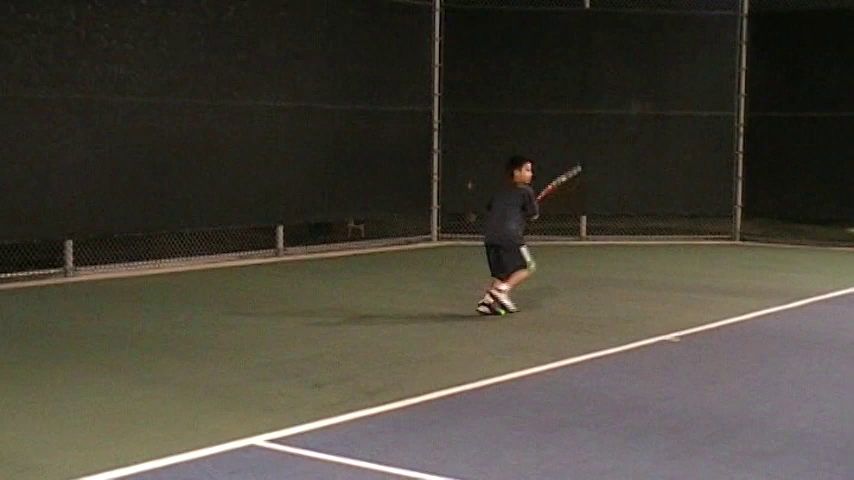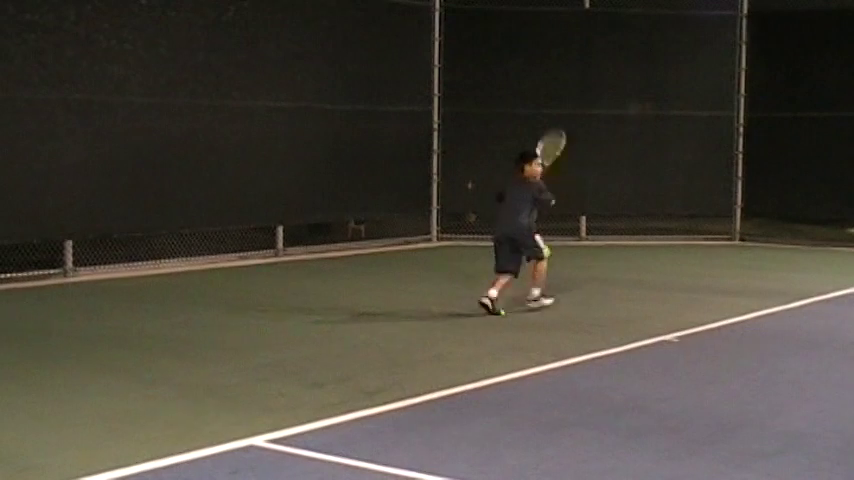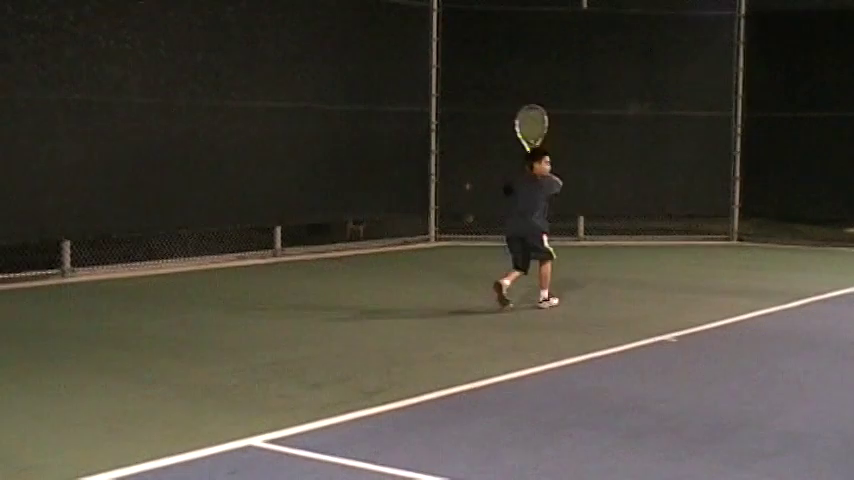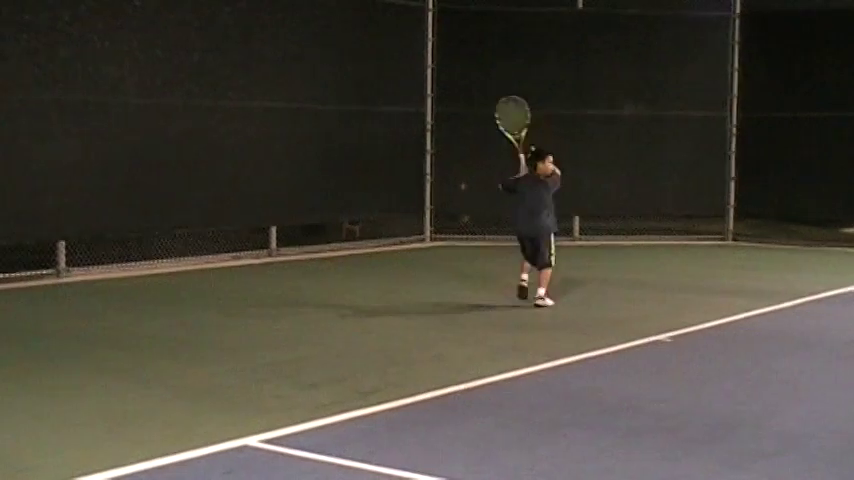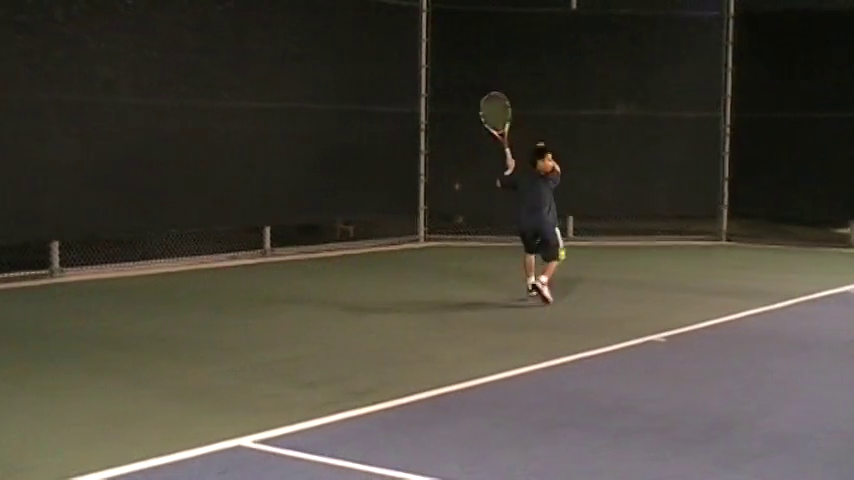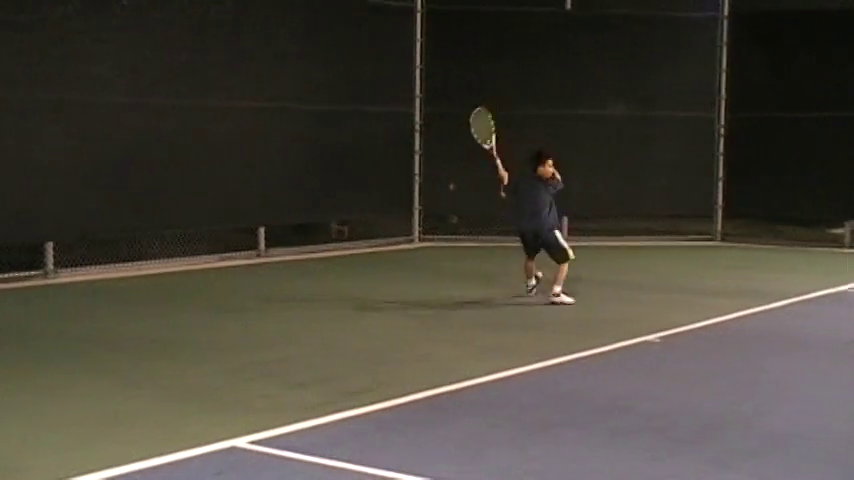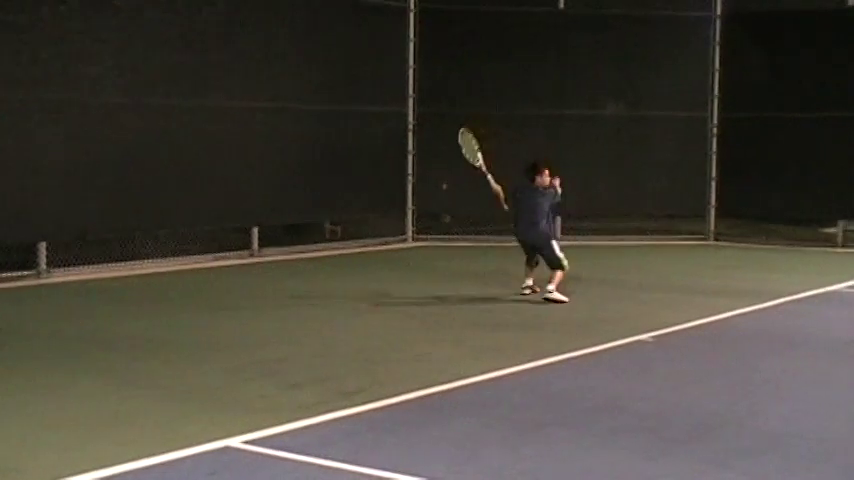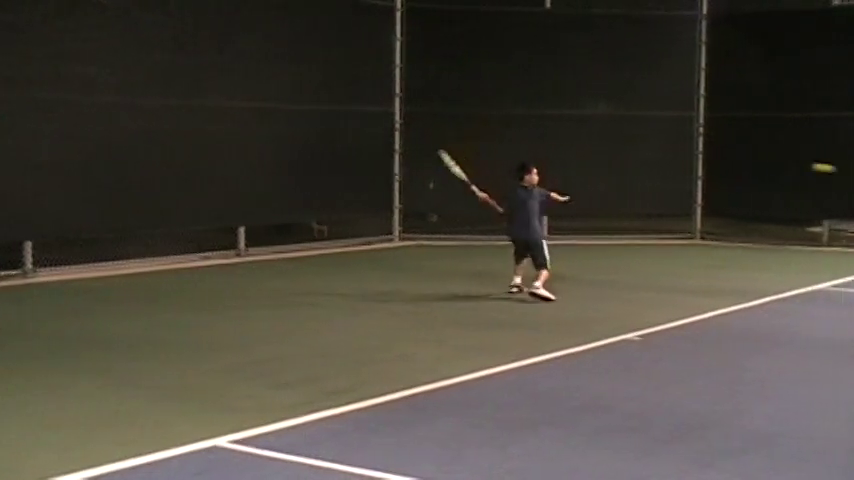
dt=0.1s
person 1, frame 1
left shoulder: (500, 192)
right shoulder: (525, 192)
left elbow: (490, 208)
right elbow: (533, 215)
right wrist: (532, 203)
left hip: (491, 237)
right hip: (509, 236)
left knee: (501, 275)
right knee: (526, 269)
left ankle: (486, 301)
right ankle: (501, 290)
person 1, frame 2
left shoulder: (511, 185)
right shoulder: (537, 185)
left elbow: (500, 198)
right elbow: (550, 202)
left hip: (501, 231)
right hip: (521, 230)
left knee: (506, 271)
right knee: (541, 256)
left ankle: (490, 297)
right ankle: (535, 295)
person 1, frame 3
left shoulder: (518, 181)
right shoulder: (546, 184)
left elbow: (506, 190)
right elbow: (559, 184)
right wrist: (547, 175)
left hip: (512, 230)
right hip: (534, 229)
left knee: (520, 268)
right knee: (547, 259)
left ankle: (503, 283)
right ankle: (544, 298)
person 1, frame 4
left shoulder: (521, 181)
right shoulder: (549, 183)
left elbow: (503, 186)
right elbow: (558, 174)
left wrist: (521, 173)
left hip: (522, 228)
right hip: (542, 229)
left knee: (529, 257)
right knee: (546, 264)
left ankle: (523, 282)
right ankle: (541, 296)
person 1, frame 5
left shoulder: (520, 176)
right shoulder: (549, 179)
left elbow: (501, 183)
right elbow: (557, 171)
left wrist: (510, 169)
right wrist: (542, 149)
left hip: (525, 224)
right hip: (546, 224)
left knee: (530, 252)
right knee: (555, 257)
left ankle: (531, 284)
right ankle: (541, 282)
person 1, frame 6
left shoulder: (521, 180)
right shoulder: (549, 184)
left elbow: (506, 192)
right elbow: (558, 180)
left wrist: (504, 177)
left hip: (525, 228)
right hip: (545, 227)
left knee: (530, 256)
right knee: (565, 258)
left ankle: (531, 284)
right ankle: (556, 292)
person 1, frame 7
left shoulder: (519, 192)
right shoulder: (548, 193)
left elbow: (508, 208)
right elbow: (557, 195)
left wrist: (498, 192)
right wrist: (556, 185)
left hip: (524, 237)
right hip: (544, 236)
left knee: (532, 260)
right knee: (560, 267)
left ankle: (528, 285)
right ankle: (551, 290)
person 1, frame 8
left shoulder: (513, 194)
right shoulder: (537, 192)
left elbow: (505, 212)
right elbow: (551, 195)
left wrist: (487, 199)
right wrist: (562, 198)
left hip: (516, 235)
right hip: (534, 235)
left knee: (520, 256)
right knee: (543, 268)
left ankle: (515, 283)
right ankle: (537, 287)
